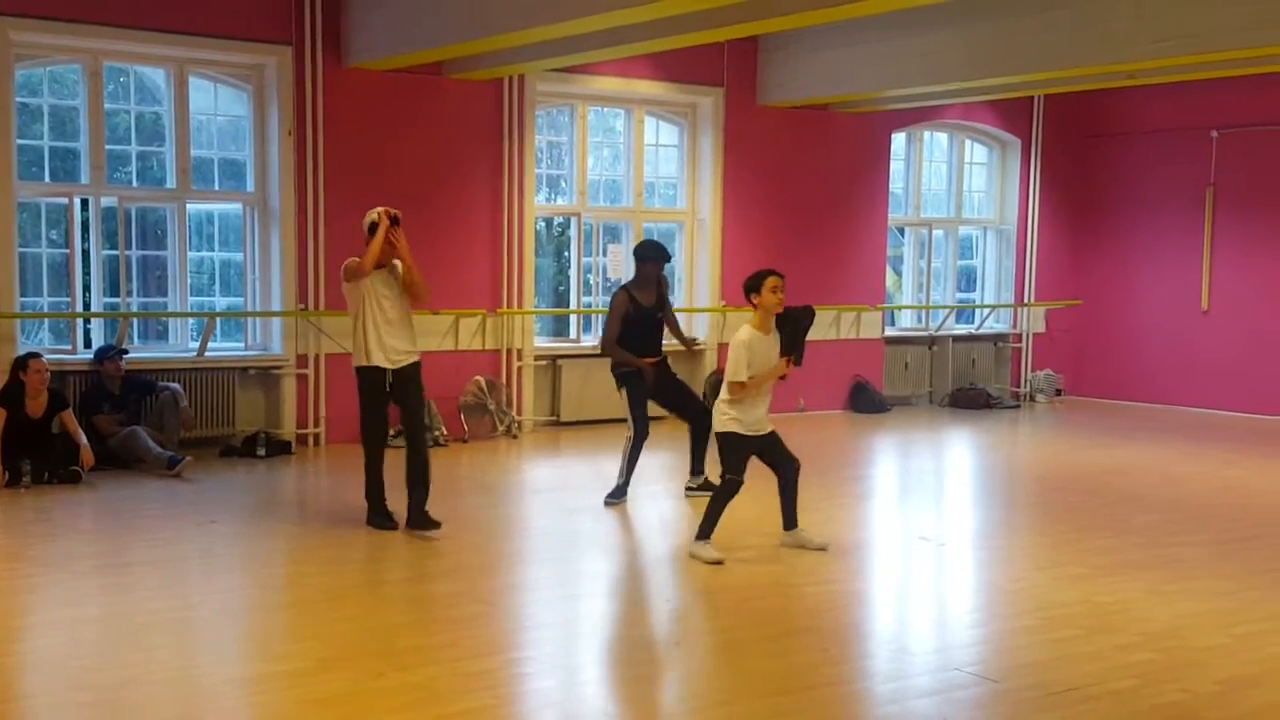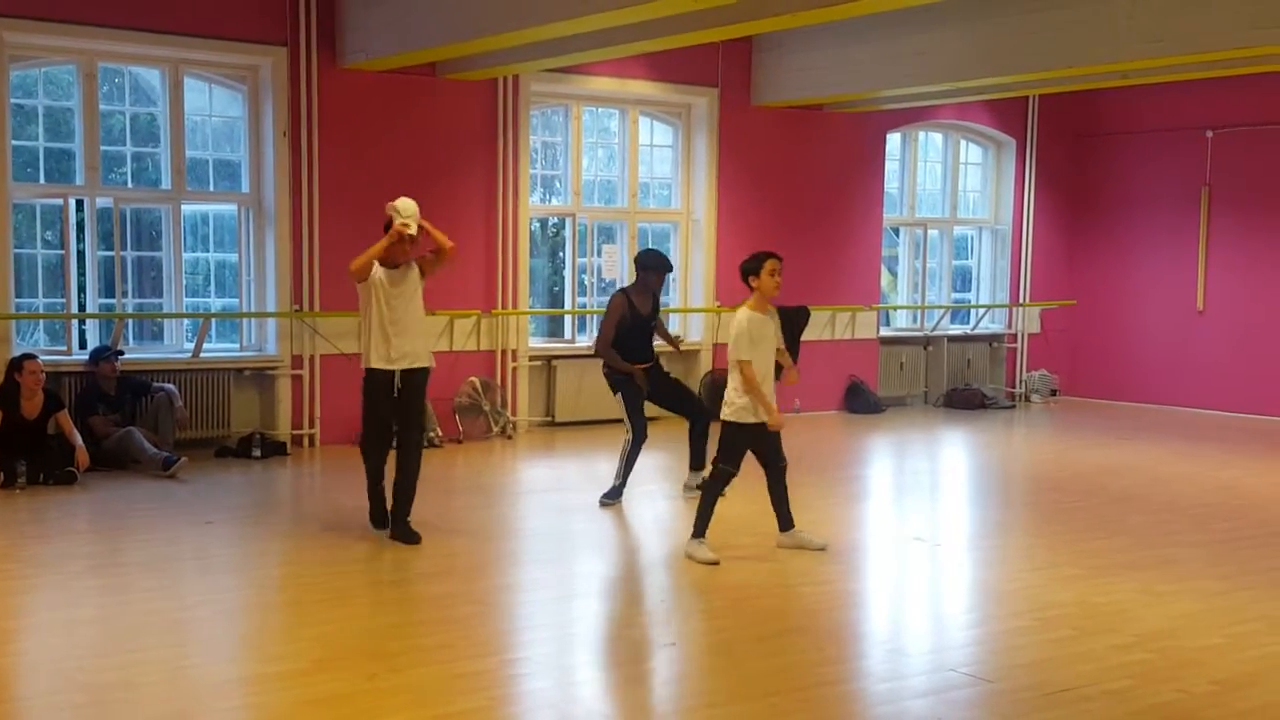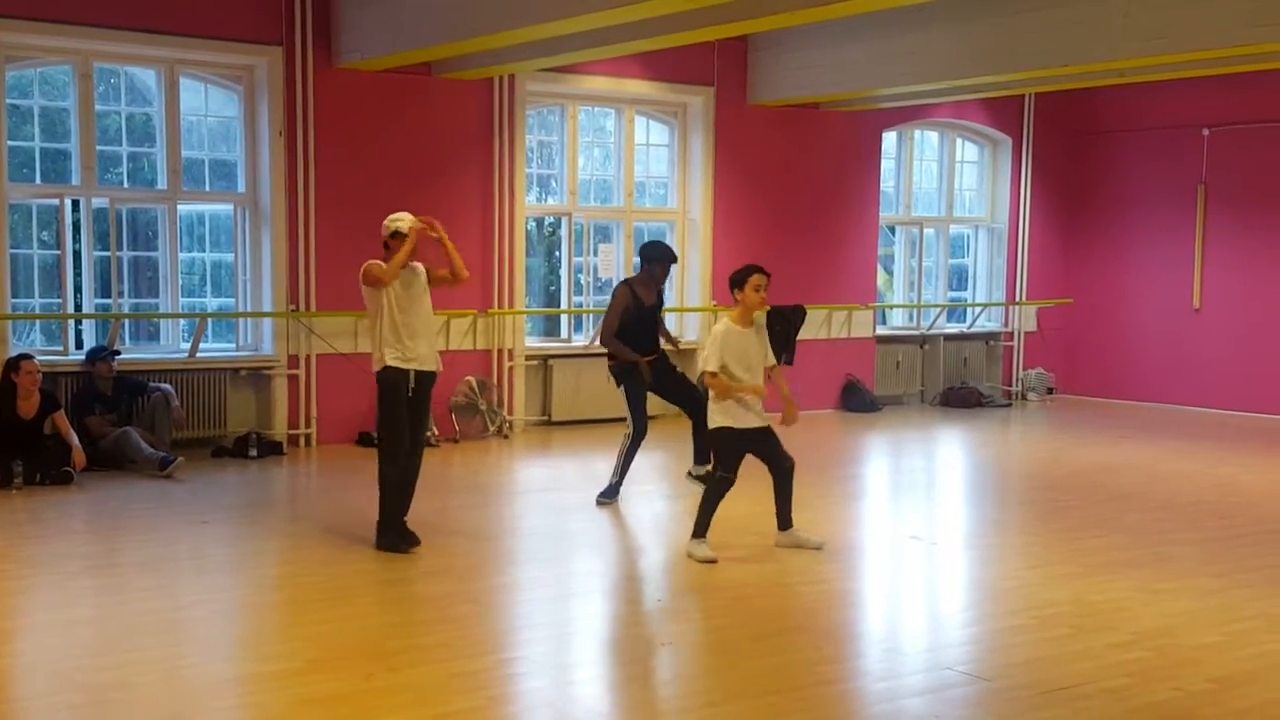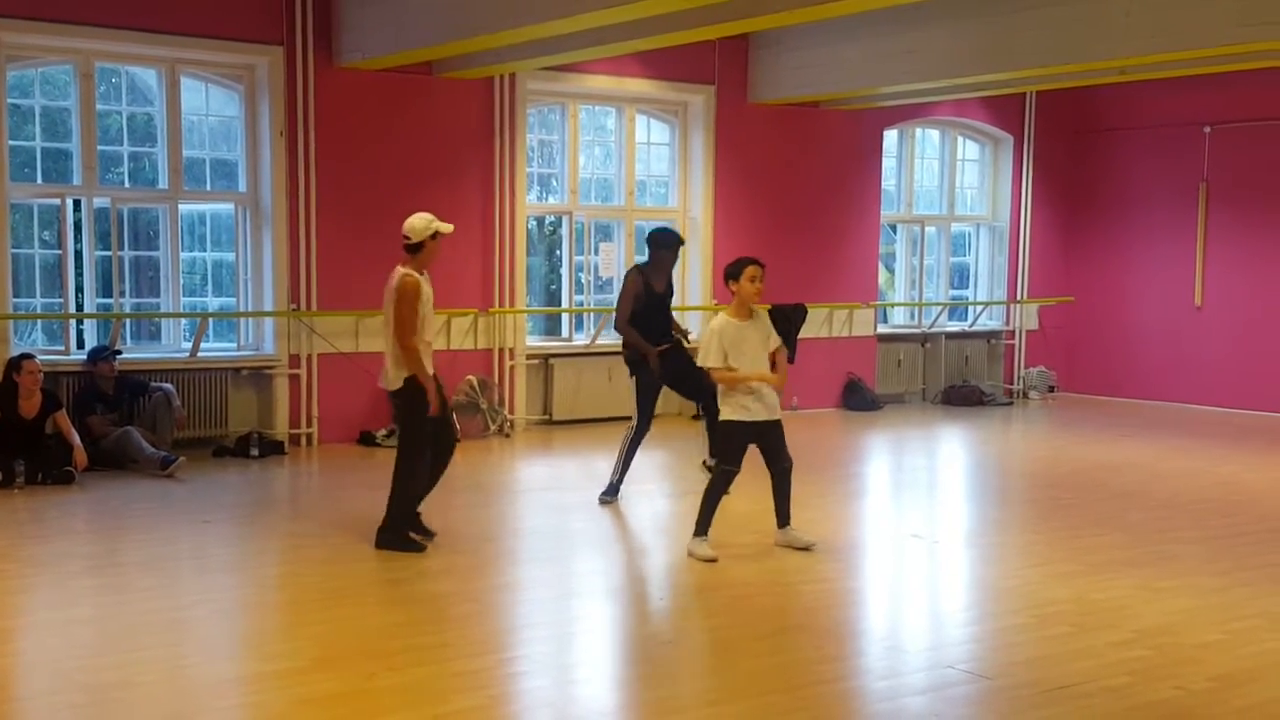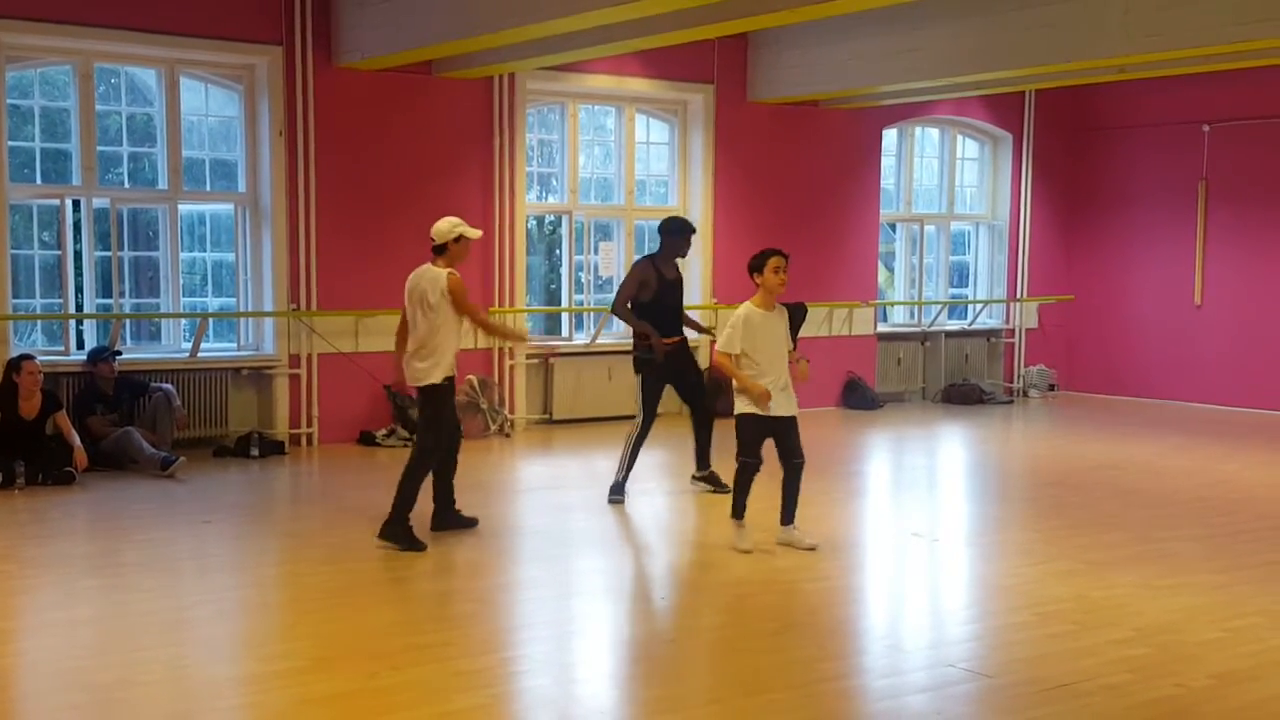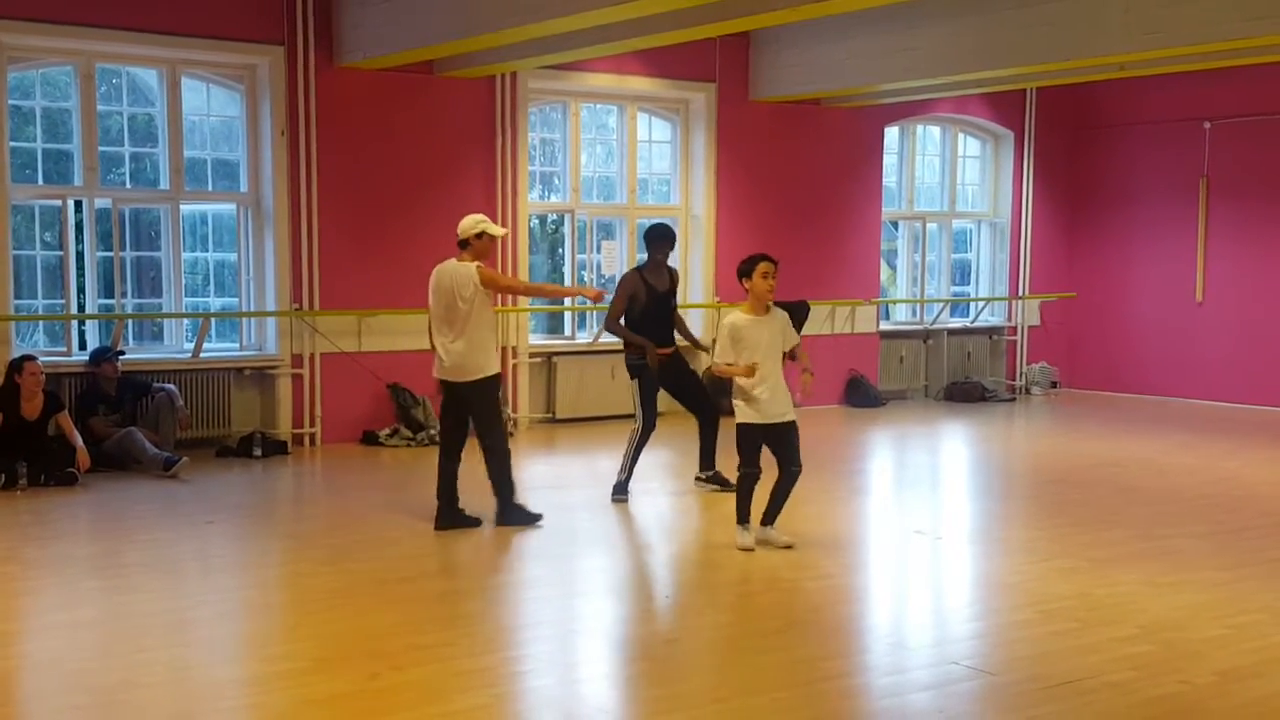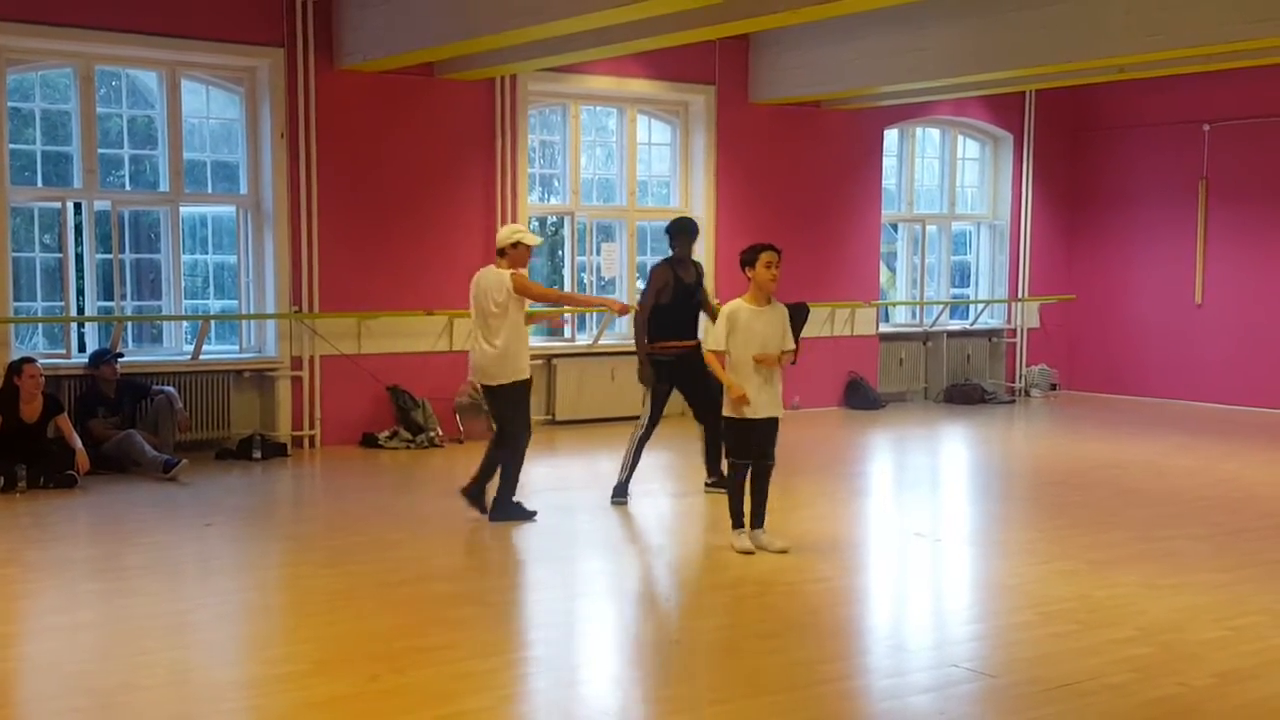
dt=0.4s
person 1, frame 1
left shoulder: (400, 268)
right shoulder: (353, 269)
left elbow: (422, 297)
right elbow: (366, 268)
left wrist: (406, 255)
right wrist: (383, 225)
left hip: (406, 360)
right hip: (372, 363)
left knee: (416, 433)
right knee: (374, 438)
left ankle: (417, 510)
right ankle: (376, 507)
person 1, frame 2
left shoulder: (418, 268)
right shoulder: (371, 273)
left elbow: (448, 249)
right elbow: (354, 269)
left wrist: (421, 224)
right wrist: (389, 237)
left hip: (415, 365)
right hip: (379, 366)
left knee: (411, 443)
right knee: (374, 441)
left ankle: (401, 519)
right ankle: (377, 498)
person 1, frame 3
left shoulder: (422, 272)
right shoulder: (373, 270)
left elbow: (462, 277)
right elbow: (384, 277)
left wrist: (442, 237)
right wrist: (410, 239)
left hip: (424, 367)
right hip: (392, 367)
left knee: (414, 449)
right knee: (394, 448)
left ankle: (398, 521)
right ankle: (388, 529)
person 1, frame 4
left shoulder: (419, 276)
right shoulder: (408, 282)
right elbow: (406, 341)
right wrist: (429, 387)
left hip: (422, 373)
right hip: (410, 377)
left knee: (444, 442)
right knee: (414, 453)
left ankle: (407, 512)
right ankle: (392, 530)
person 1, frame 5
left shoulder: (417, 276)
right shoulder: (450, 279)
left elbow: (404, 327)
right elbow: (483, 322)
left wrist: (401, 365)
right wrist: (527, 339)
left hip: (421, 370)
right hip: (438, 373)
left knee: (449, 440)
right knee: (430, 449)
left ankle: (445, 512)
right ankle: (396, 524)
person 1, frame 6
left shoulder: (439, 273)
right shoulder: (479, 274)
left elbow: (433, 325)
right elbow: (530, 289)
right wrist: (579, 291)
left hip: (449, 369)
right hip: (479, 370)
left knee: (451, 441)
right knee: (495, 440)
left ankle: (448, 511)
right ankle: (507, 507)
person 1, frame 7
left shoulder: (481, 277)
right shoulder: (513, 280)
right elbow: (560, 297)
right wrist: (607, 302)
left hip: (485, 370)
right hip: (510, 371)
left knee: (506, 434)
right knee: (518, 436)
left ankle: (478, 486)
right ankle: (504, 504)
person 2, frame 1
left shoulder: (773, 335)
right shoulder: (743, 340)
right elbow: (735, 389)
right wrist: (772, 374)
left hip: (759, 423)
right hip: (733, 424)
left knee: (790, 468)
right knee: (732, 482)
left ankle: (791, 531)
right ankle: (700, 541)
person 2, frame 2
left shoulder: (772, 316)
right shoulder: (743, 320)
right elbow: (745, 371)
left wrist: (789, 366)
right wrist: (769, 409)
left hip: (766, 412)
right hip: (740, 412)
left knee: (777, 467)
right knee: (722, 473)
left ankle: (787, 531)
right ankle: (696, 539)
person 2, frame 3
left shoulder: (760, 328)
right shoulder: (721, 332)
left elbow: (771, 369)
right elbow: (710, 379)
left wrist: (789, 400)
right wrist: (751, 389)
left hip: (755, 418)
right hip: (727, 418)
left knee: (784, 465)
right knee: (723, 478)
left ankle: (786, 531)
right ankle: (697, 539)
person 2, frame 4
left shoulder: (762, 318)
right shoulder: (719, 326)
left elbow: (778, 349)
right elbow: (717, 374)
left wrist: (780, 379)
right wrist: (760, 376)
left hip: (767, 409)
right hip: (735, 412)
left knee: (782, 465)
right knee: (724, 473)
left ankle: (783, 529)
right ankle: (698, 537)
person 2, frame 5
left shoulder: (782, 313)
right shoulder: (744, 315)
right elbow: (720, 357)
left wrist: (800, 362)
right wrist: (750, 385)
left hip: (783, 404)
right hip: (750, 404)
left knee: (795, 462)
right knee: (749, 463)
left ankle: (787, 528)
right ankle: (738, 523)
person 2, frame 6
left shoulder: (781, 317)
right shoulder: (732, 323)
left elbow: (795, 347)
right elbow: (717, 367)
left wrist: (806, 371)
right wrist: (739, 371)
left hip: (781, 409)
right hip: (749, 410)
left knee: (792, 468)
right knee: (750, 472)
left ankle: (766, 527)
right ankle: (743, 526)
person 2, frame 7
left shoulder: (780, 311)
right shoulder: (732, 310)
left elbow: (789, 353)
right elbow: (711, 354)
left wrist: (776, 359)
right wrist: (731, 385)
left hip: (769, 405)
right hip: (738, 406)
left knee: (764, 466)
right knee: (739, 466)
left ankle: (757, 530)
right ankle: (738, 530)
person 3, frame 1
left shoulder: (660, 285)
right shoulder: (622, 298)
right elbow: (608, 346)
left wrist: (683, 340)
right wrist: (641, 365)
left hip: (659, 366)
right hip: (631, 371)
left knee: (701, 416)
right knee: (639, 429)
left ankle: (696, 480)
right ankle: (621, 486)
person 3, frame 2
left shoulder: (652, 295)
right shoulder: (620, 301)
right elbow: (601, 348)
left wrist: (670, 340)
right wrist: (633, 371)
left hip: (651, 369)
right hip: (623, 375)
left knee: (700, 413)
right knee: (637, 432)
left ankle: (695, 479)
right ankle: (617, 487)
person 3, frame 3
left shoulder: (657, 288)
right shoulder: (624, 292)
right elbow: (606, 339)
left wrist: (667, 337)
right wrist: (638, 361)
left hip: (656, 361)
right hip: (627, 366)
left knee: (699, 406)
right knee: (637, 427)
left ankle: (700, 469)
right ankle: (614, 485)
person 3, frame 4
left shoulder: (667, 275)
right shoulder: (635, 278)
right elbow: (620, 324)
left wrist: (678, 329)
right wrist: (649, 350)
left hip: (671, 351)
right hip: (642, 357)
left knee: (713, 398)
right knee: (641, 422)
left ankle: (714, 461)
right ankle: (615, 484)
person 3, frame 5
left shoulder: (674, 267)
right shoulder: (644, 267)
right elbow: (618, 307)
left wrist: (696, 326)
right wrist: (649, 331)
left hip: (679, 349)
right hip: (651, 352)
left knee: (703, 408)
right knee: (645, 419)
left ankle: (703, 471)
right ankle: (619, 483)
person 3, frame 6
left shoulder: (672, 275)
right shoulder: (632, 280)
right elbow: (611, 323)
left wrist: (694, 341)
right wrist: (644, 343)
left hip: (672, 358)
right hip: (642, 361)
left knee: (708, 408)
right knee: (646, 423)
left ankle: (707, 473)
right ankle: (622, 482)
person 3, frame 7
left shoulder: (696, 269)
right shoulder: (662, 271)
right elbow: (641, 318)
right wrist: (643, 361)
left hip: (691, 352)
right hip: (662, 355)
left knee: (713, 412)
right knee: (649, 421)
left ankle: (714, 477)
right ankle: (622, 483)
